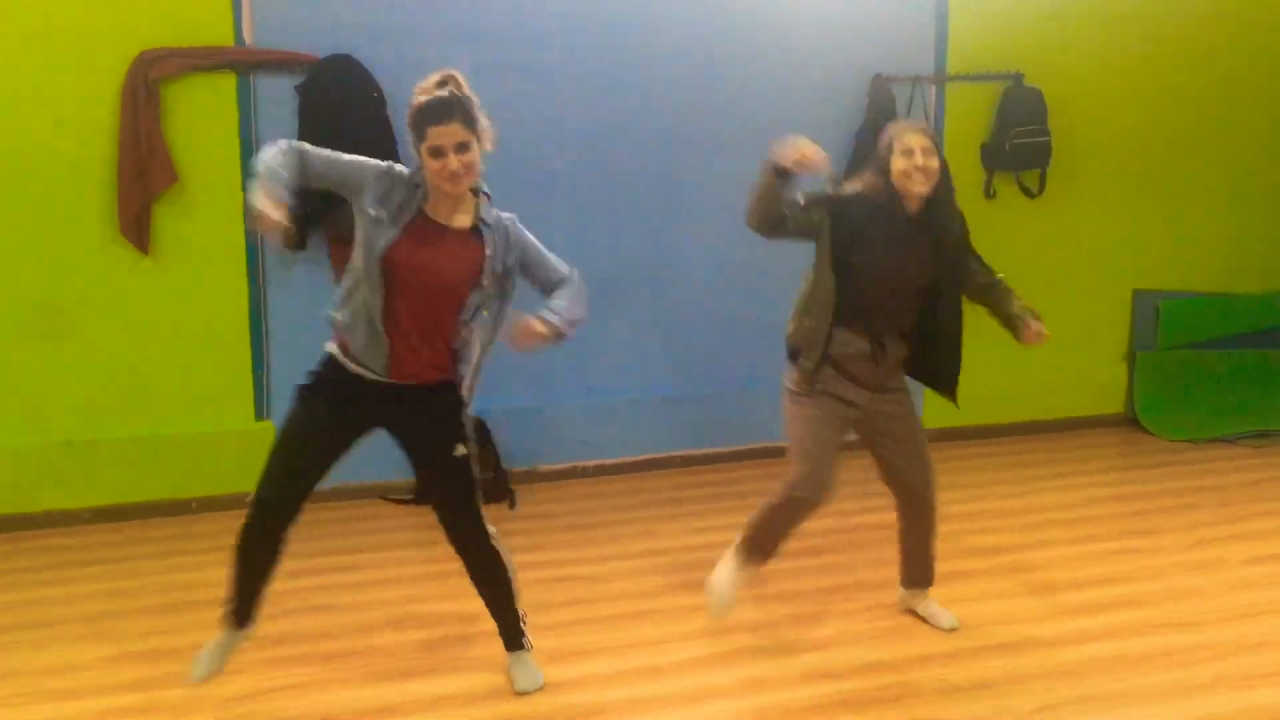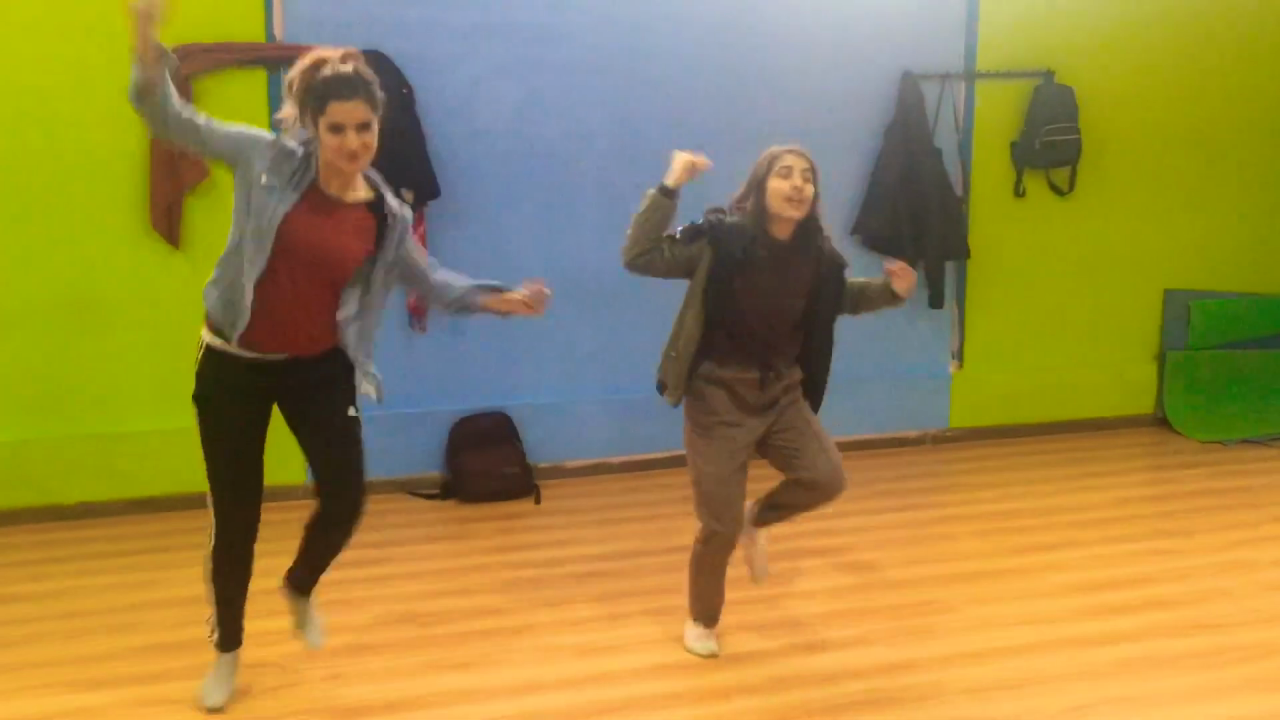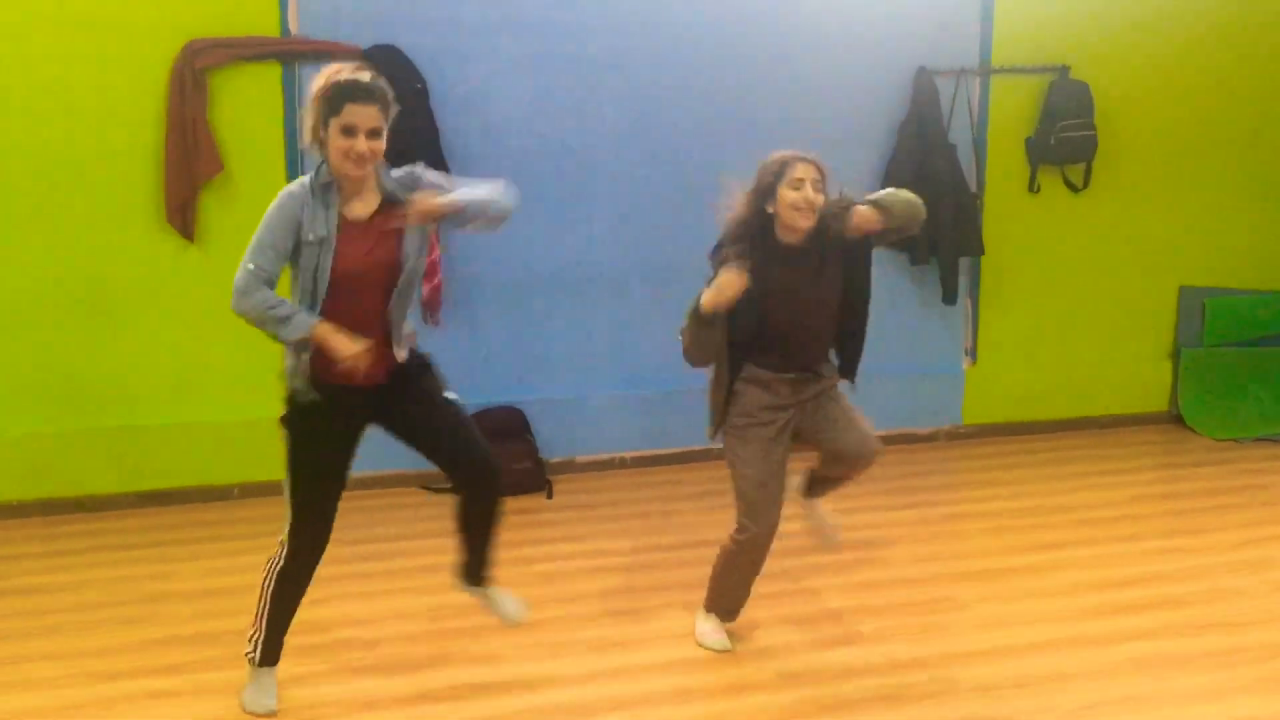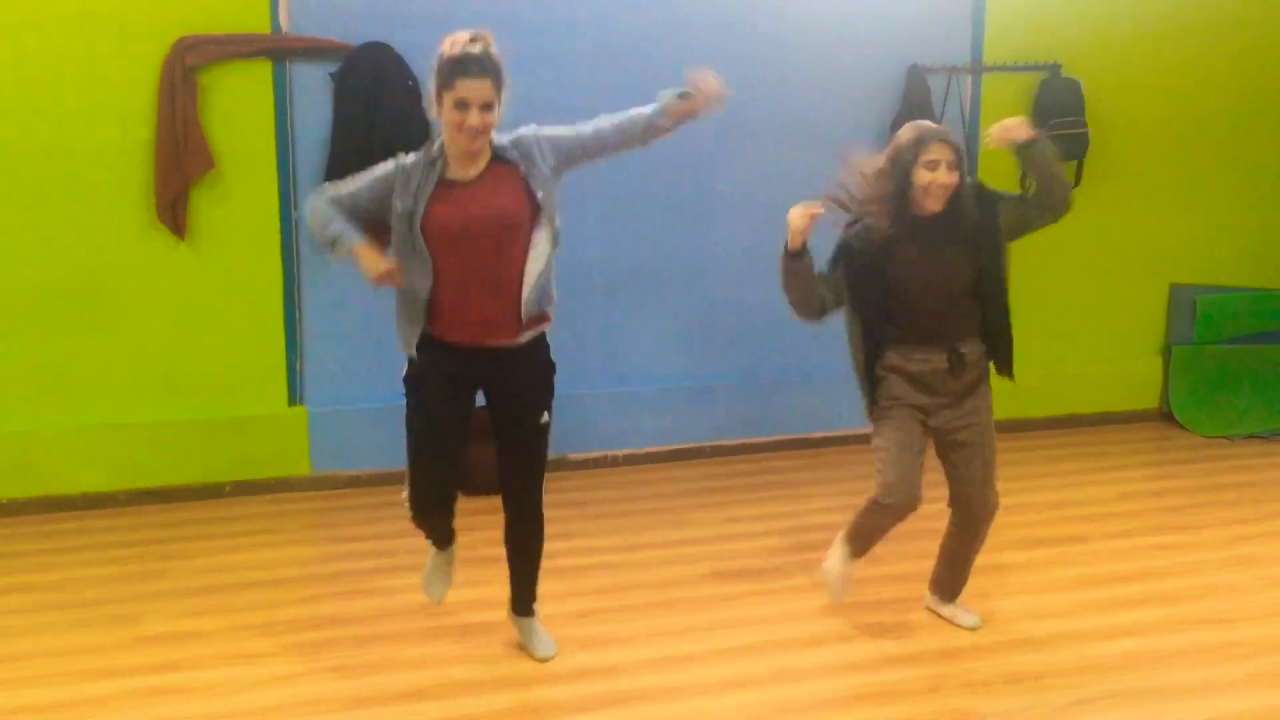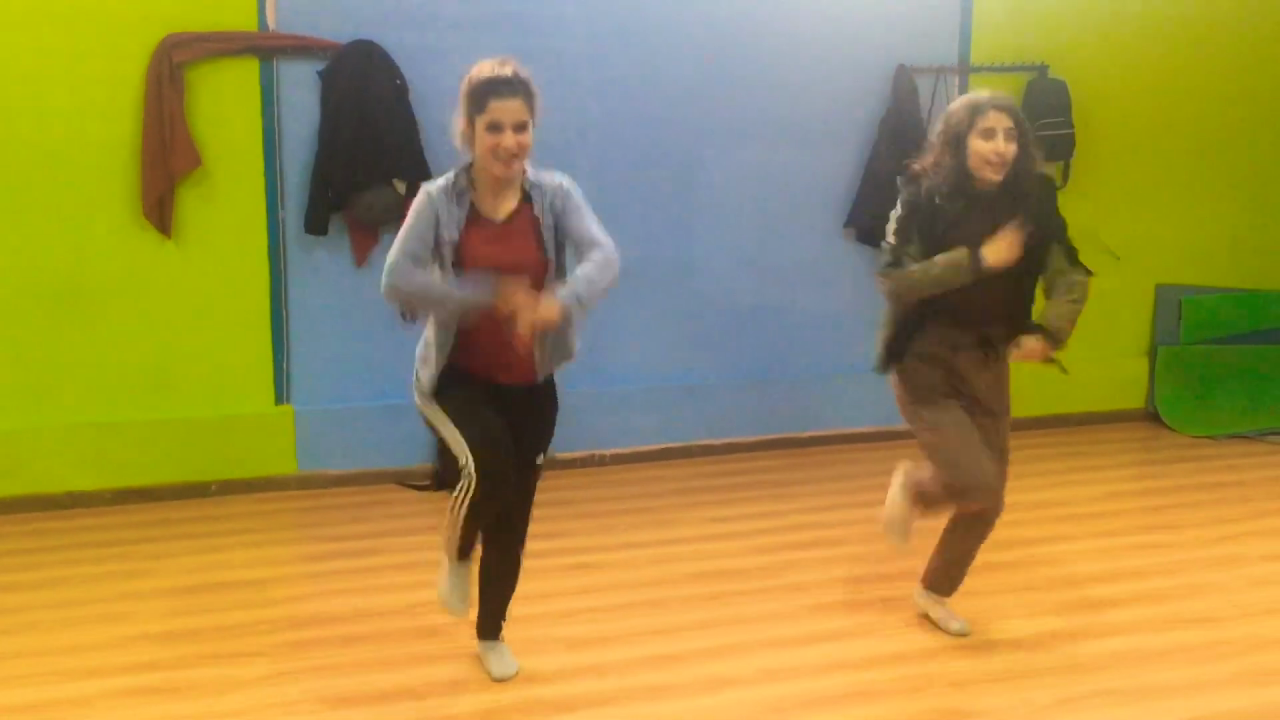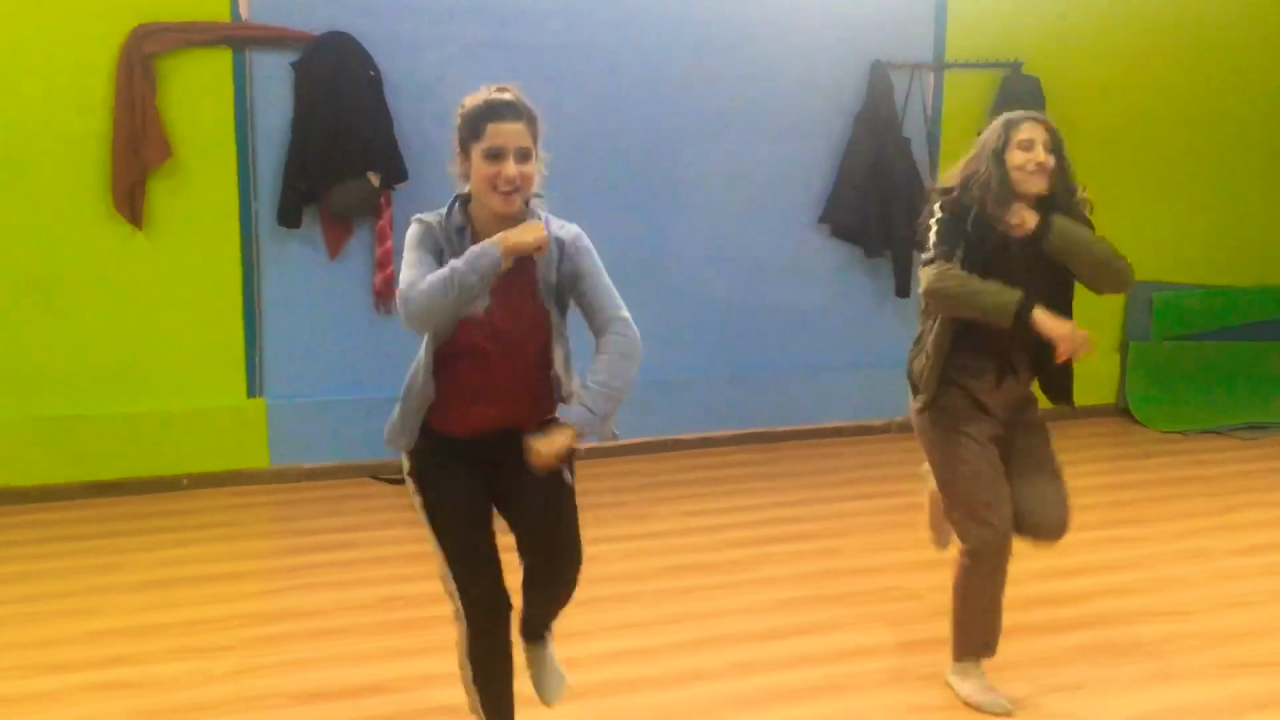
dt=0.5s
person 1, frame 1
left shoulder: (499, 233)
right shoulder: (385, 191)
left elbow: (567, 286)
right elbow: (294, 153)
left wrist: (549, 324)
right wrist: (268, 195)
left hip: (428, 393)
right hip: (347, 376)
left knee: (467, 526)
right knee: (272, 501)
left ankle: (517, 646)
right ankle: (238, 624)
person 1, frame 2
left shoulder: (387, 216)
right shoulder: (268, 160)
left elbow: (427, 282)
right elbow: (167, 118)
left wrist: (499, 298)
left hip: (319, 364)
right hip: (233, 362)
left knee: (344, 500)
right knee: (235, 519)
left ankle: (300, 589)
right ankle: (227, 651)
person 1, frame 3
left shoulder: (410, 190)
right shoulder: (300, 203)
left elbow: (499, 202)
right elbow: (249, 290)
left wrist: (444, 204)
right wrist: (325, 334)
left hip: (396, 374)
right hip: (322, 388)
left knee: (483, 472)
right knee: (306, 538)
left ankle: (476, 574)
right ankle: (262, 665)
person 1, frame 4
left shoulder: (531, 154)
right shoulder: (411, 176)
left elbow: (614, 131)
right elbow: (322, 205)
left wrist: (680, 105)
right wrist: (359, 249)
left hip: (523, 352)
right hip: (442, 355)
left knee: (523, 495)
right knee: (429, 495)
left ankle: (525, 613)
right ankle: (443, 545)
person 1, frame 5
left shoulder: (554, 193)
right shoulder: (439, 198)
left elbow: (603, 258)
right elbow: (398, 282)
left wrist: (559, 303)
right wrist: (488, 298)
left hip: (530, 382)
right hip: (456, 377)
left knee: (514, 522)
right knee: (489, 467)
left ankle: (491, 632)
right ankle: (459, 556)
person 1, frame 6
left shoulder: (565, 243)
right shoulder: (430, 233)
left elbow: (623, 338)
right elbow: (419, 311)
left wrist: (573, 425)
right wrist: (499, 248)
left hip: (532, 436)
right hip: (446, 442)
left knee: (557, 553)
right knee: (480, 603)
left ankle: (536, 634)
person 2, frame 1
left shoulder: (943, 232)
right shoulder: (849, 211)
left elbow: (981, 283)
right elbow: (765, 220)
left wrist: (1022, 321)
right wrist: (782, 168)
left hip: (885, 377)
right hip: (825, 370)
left knee: (918, 492)
right knee: (810, 488)
left ankle: (917, 589)
right ankle: (744, 555)
person 2, frame 2
left shoulder: (817, 255)
right shoulder: (720, 239)
left elbow: (841, 298)
right elbow: (639, 257)
left wrist: (890, 289)
right wrist: (669, 186)
left hip: (782, 394)
right hip: (717, 395)
left knee: (825, 479)
right knee: (720, 524)
left ankle: (758, 520)
right ankle: (701, 620)
person 2, frame 3
left shoulder: (838, 235)
right shoulder: (742, 260)
left elbow: (906, 207)
right elbow: (699, 351)
left wrist: (876, 212)
right wrist: (710, 307)
left hip: (817, 385)
right hip: (757, 397)
left knee: (859, 449)
right knee: (757, 525)
left ankle: (812, 490)
right ankle: (716, 615)
person 2, frame 4
left shoulder: (977, 215)
right shoulder: (869, 237)
left elbow: (1055, 202)
right elbow: (813, 304)
left wrist: (1031, 143)
right wrist: (796, 249)
left hip: (967, 379)
right hip: (905, 384)
left knee: (979, 503)
right knee: (898, 495)
left ankle: (945, 594)
right ankle: (849, 545)
person 2, frame 5
left shoulder: (1032, 201)
right shoulder: (923, 199)
left elbow: (1070, 279)
right elbow: (895, 281)
left wrist: (1047, 330)
right wrist: (974, 261)
left hip: (990, 367)
right hip: (928, 364)
left knee: (986, 503)
right knee: (975, 480)
left ankle: (935, 592)
right ankle: (912, 484)
person 2, frame 6
left shoulder: (1059, 221)
right shoulder: (956, 212)
left elbow: (1114, 272)
right elbow: (938, 284)
left wrist: (1047, 229)
right wrist: (1034, 315)
left hip: (1014, 392)
right hip: (952, 394)
left knee: (1047, 518)
right knee: (989, 535)
left ankle: (950, 491)
right ankle: (967, 666)
